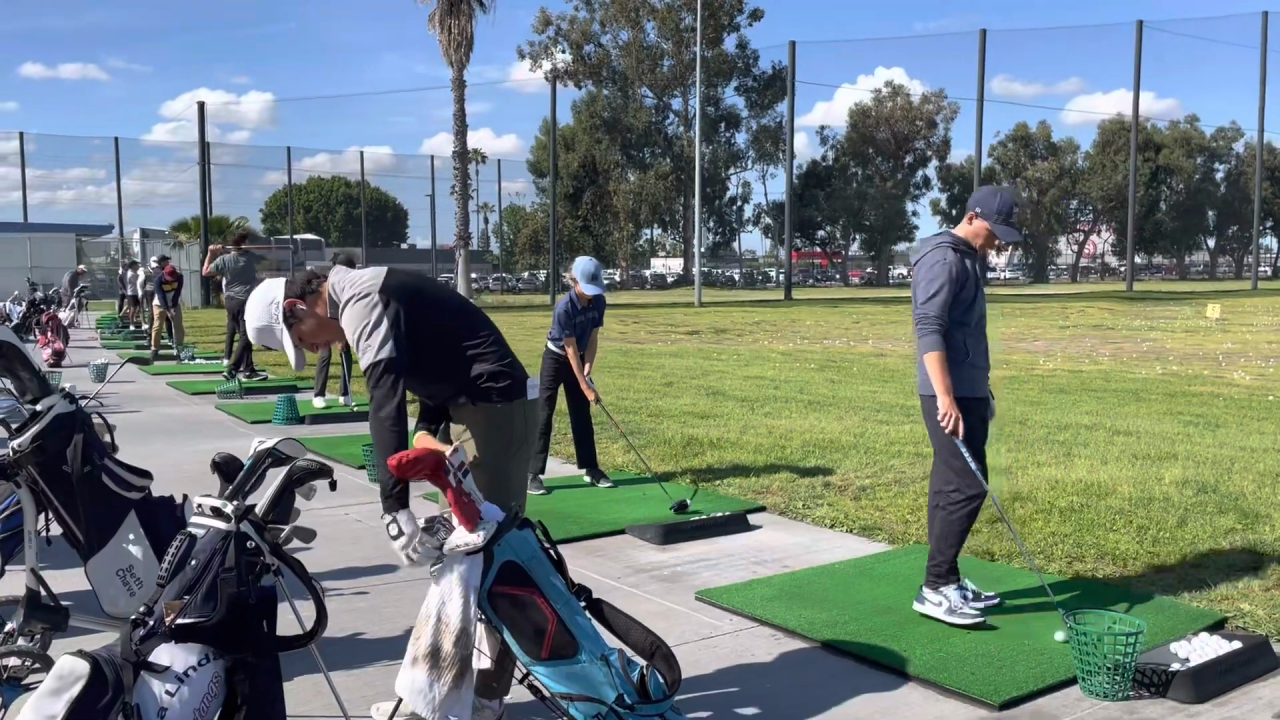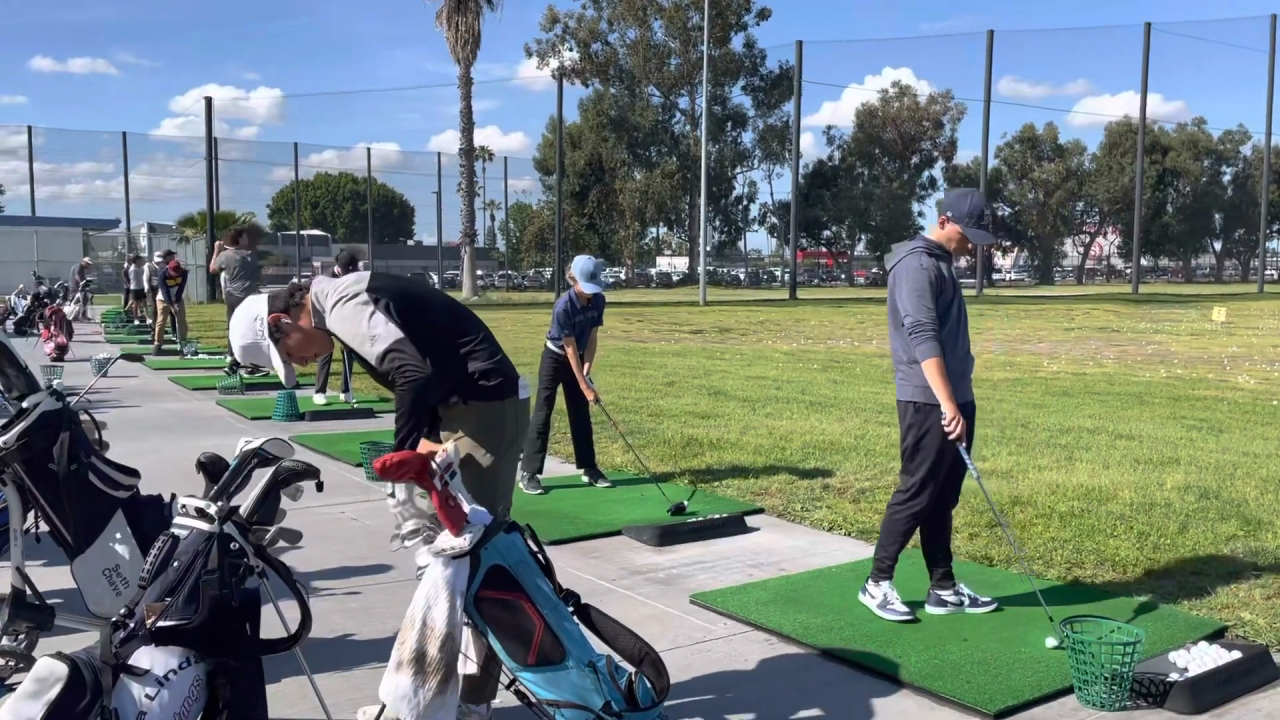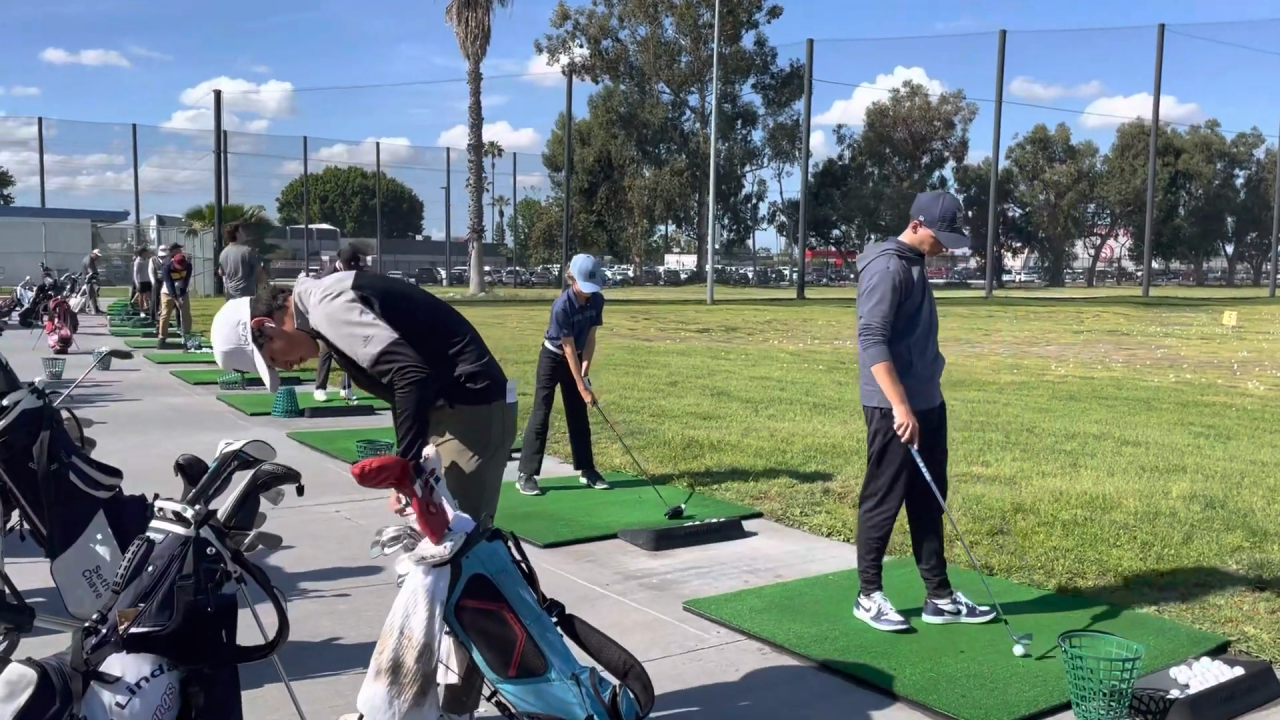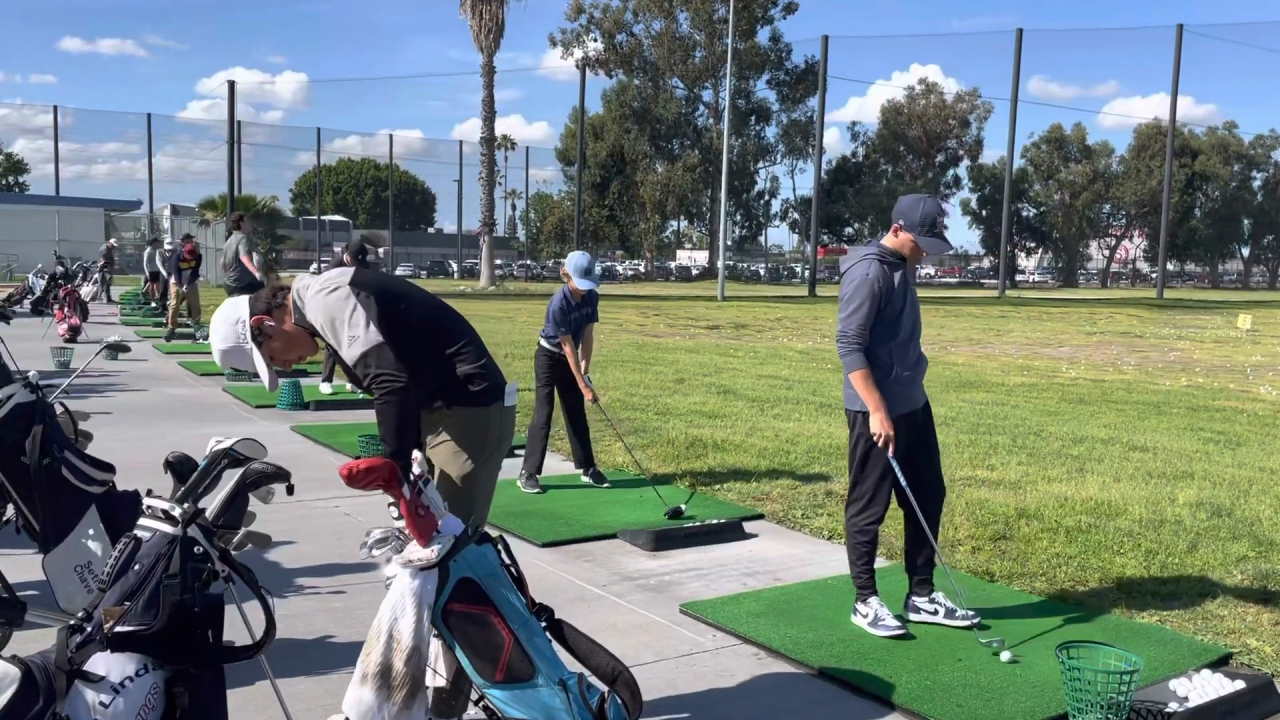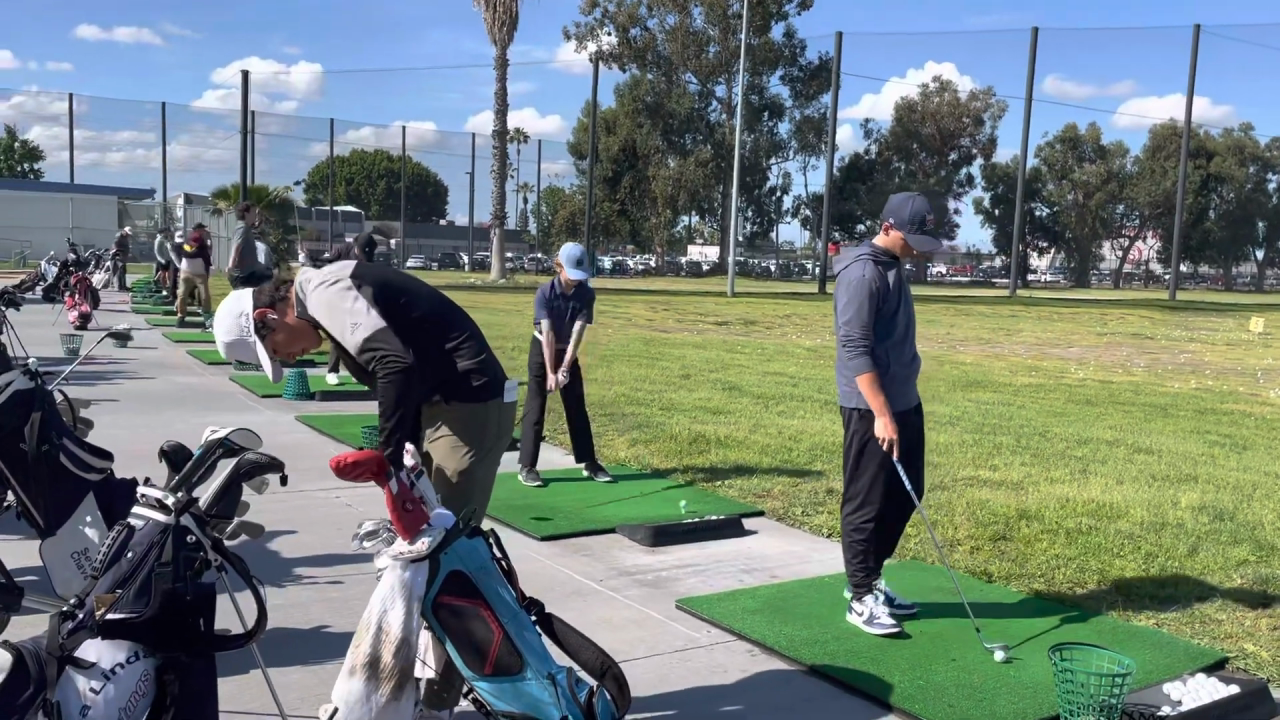
dt=0.3s
person 1, frame 1
left shoulder: (966, 258)
right shoulder: (941, 260)
right elbow: (930, 331)
left wrist: (975, 392)
right wrist: (945, 398)
left hip: (969, 392)
right hip: (950, 395)
left knee: (950, 488)
right knee: (963, 488)
left ankle: (948, 581)
right ankle: (934, 588)
person 1, frame 2
left shoulder: (942, 261)
right shoulder: (916, 265)
right elbow: (921, 337)
right wrist: (946, 403)
left hip: (954, 396)
right hip: (928, 401)
left knee: (944, 496)
right knee: (918, 492)
left ankle: (943, 588)
right ankle: (878, 582)
person 1, frame 3
left shoulder: (915, 264)
right shoulder: (886, 268)
right elbow: (872, 342)
right wrist: (900, 406)
left hip: (927, 401)
right hip: (894, 408)
left knee: (929, 501)
right knee: (883, 501)
left ankle: (940, 597)
right ankle: (869, 596)
person 1, frame 4
left shoulder: (901, 267)
right shoulder: (867, 273)
right elbow: (849, 347)
right wrist: (877, 411)
left hip: (913, 403)
right hip: (877, 410)
left knee: (928, 495)
right knee: (869, 506)
left ankle: (922, 596)
right ankle: (865, 601)
person 1, frame 5
left shoulder: (893, 265)
right shoulder: (861, 274)
right elbow: (855, 350)
right wrist: (881, 414)
left hip: (905, 400)
right hip: (869, 408)
left knee: (904, 495)
right knee: (865, 503)
left ankle: (869, 580)
right ankle: (861, 597)
person 2, frame 1
left shoulder: (358, 300)
right shoulder: (362, 294)
left elbow: (387, 403)
left wrist: (395, 510)
right wrist: (428, 430)
left hip: (495, 406)
right hip: (477, 404)
person 2, frame 2
left shoulder: (343, 304)
right shoulder: (347, 301)
left elbow: (414, 374)
right wrist: (427, 437)
left hip: (485, 404)
right hip: (467, 403)
person 2, frame 3
left shoulder: (326, 304)
right shoulder: (330, 307)
left elbow: (409, 376)
right elbow: (402, 377)
left hip: (471, 409)
right hip: (453, 409)
person 2, frame 4
left shoulder: (324, 299)
right shoulder: (326, 303)
left elbow: (391, 383)
right elbow: (402, 379)
left wrist: (397, 475)
right wrist: (403, 473)
left hip: (468, 410)
right hip: (445, 409)
person 2, frame 5
left shoulder: (326, 296)
right shoulder: (325, 294)
left elbow: (394, 367)
left wrist: (394, 474)
right wrist: (400, 475)
left hip: (471, 417)
right hip: (456, 398)
person 3, frame 1
left shoulder: (598, 302)
right shoulder: (564, 308)
left elbow: (592, 339)
right elbow: (571, 348)
left wrist: (588, 371)
right wrist: (585, 385)
left hip: (578, 360)
right hip: (556, 360)
left knee: (582, 415)
right knee: (544, 414)
left ankle: (591, 469)
right ankle: (532, 474)
person 3, frame 2
left shoulder: (598, 301)
right shoulder: (563, 307)
left elbow: (591, 338)
right elbow: (570, 348)
left wrist: (587, 372)
right wrist: (584, 385)
left hip: (577, 359)
right hip: (555, 359)
left knee: (581, 415)
right knee: (543, 414)
left ankle: (589, 469)
right ankle: (528, 474)
person 3, frame 3
left shoulder: (596, 300)
right shoulder: (562, 306)
left elbow: (590, 338)
right elbow: (569, 348)
left wrist: (585, 373)
right wrist: (582, 387)
left hip: (575, 359)
right hip: (552, 359)
left knee: (579, 416)
right knee: (541, 414)
left ankle: (586, 470)
right ankle: (525, 474)
person 3, frame 4
left shoulder: (591, 298)
right shoulder: (558, 304)
left elbow: (587, 336)
right elbow: (567, 346)
left wrist: (585, 373)
right wrist: (582, 385)
left hip: (569, 358)
right hip: (548, 357)
left knee: (577, 414)
right knee: (543, 413)
left ankle: (588, 468)
right ankle: (528, 473)
person 3, frame 5
left shoulder: (586, 294)
right shoulder: (545, 292)
left elbow: (577, 332)
right elbow: (546, 333)
left wrist: (566, 368)
right wrist: (549, 372)
left hip: (567, 352)
right hip: (543, 352)
left knee: (577, 408)
right knee: (535, 407)
left ankle: (589, 463)
right ankle: (527, 466)
